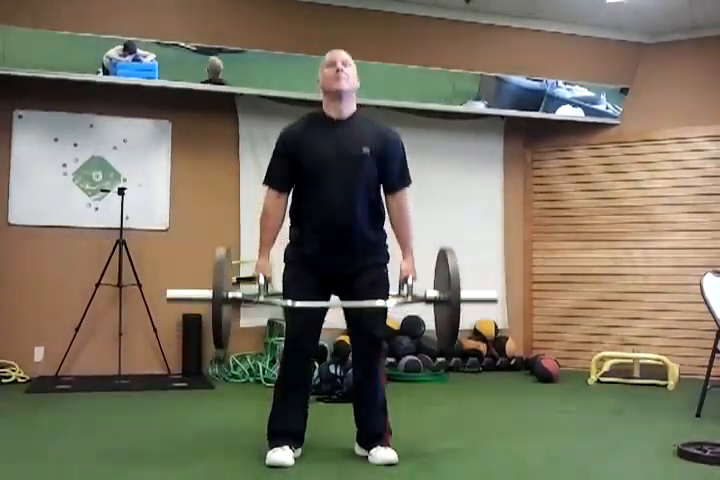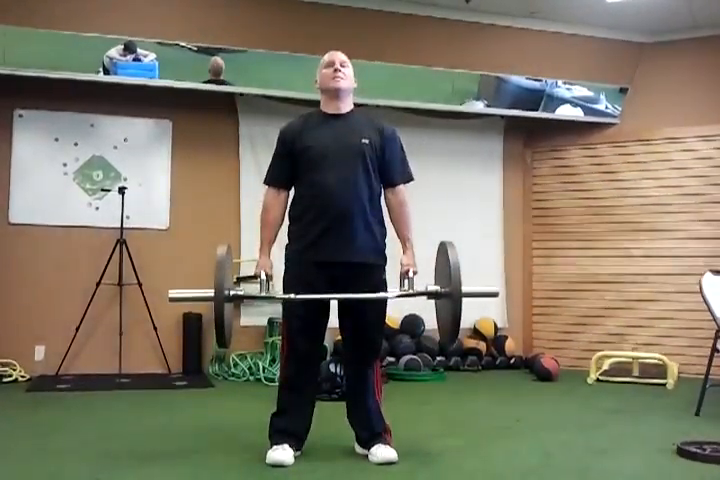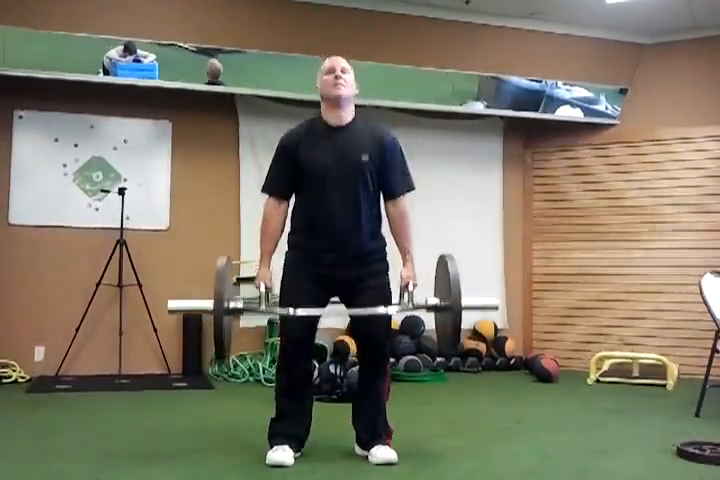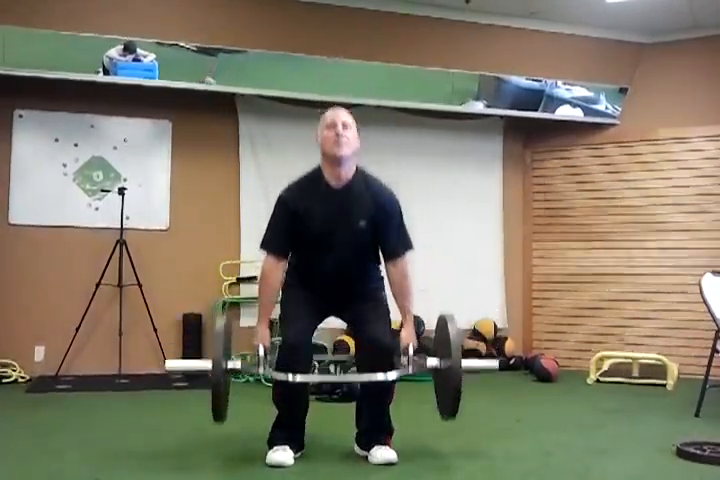
dt=0.3s
person 1, frame 1
left shoulder: (382, 136)
right shoulder: (296, 135)
left elbow: (397, 197)
right elbow: (276, 197)
left wrist: (407, 254)
right wrist: (264, 255)
left hip: (366, 261)
right hip: (307, 261)
left knee: (369, 348)
right knee: (298, 347)
left ankle: (373, 439)
right ankle: (285, 439)
person 1, frame 2
left shoulder: (379, 132)
right shoulder: (295, 132)
left elbow: (395, 192)
right elbow: (276, 194)
left wrist: (407, 248)
right wrist: (264, 252)
left hip: (365, 257)
right hip: (307, 258)
left knee: (364, 351)
right knee: (301, 351)
left ankle: (371, 436)
right ankle: (286, 437)
person 1, frame 3
left shoulder: (381, 140)
right shoulder: (295, 141)
left elbow: (396, 203)
right elbow: (276, 205)
left wrist: (407, 261)
right wrist: (264, 264)
left hip: (367, 265)
right hip: (306, 264)
left knee: (376, 342)
right knee: (295, 342)
left ankle: (373, 437)
right ankle: (286, 438)
person 1, frame 4
left shoulder: (380, 197)
right shoulder: (295, 197)
left elbow: (396, 263)
right elbow: (275, 262)
left wrist: (408, 324)
right wrist: (263, 324)
left hip: (362, 288)
right hip: (305, 287)
left knee: (381, 347)
right knee: (293, 346)
left ankle: (374, 438)
right ankle: (285, 439)
